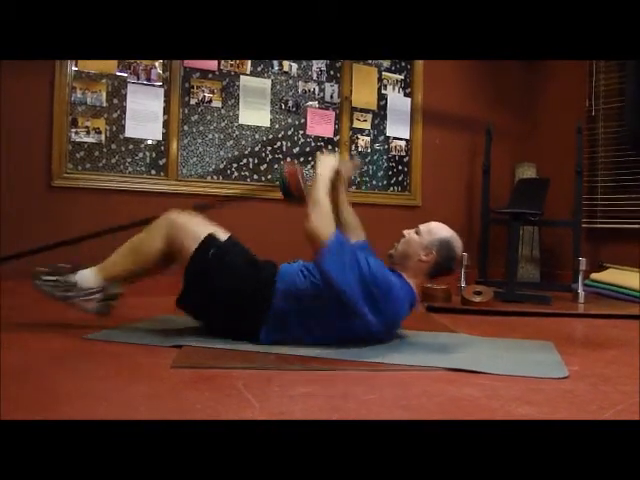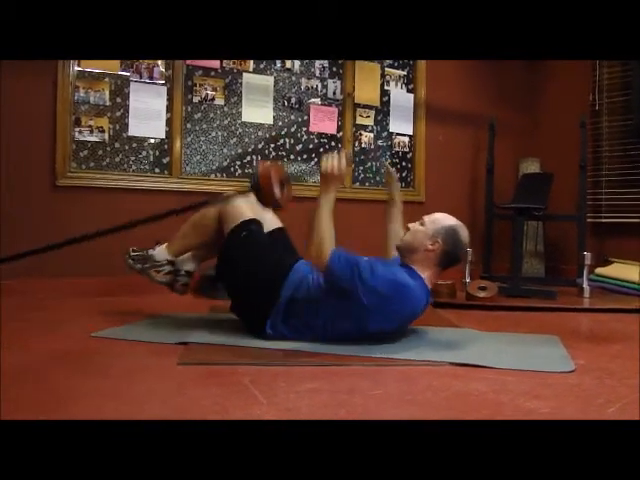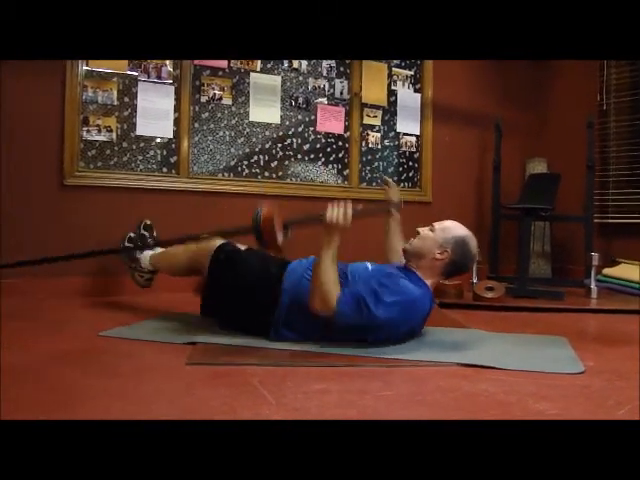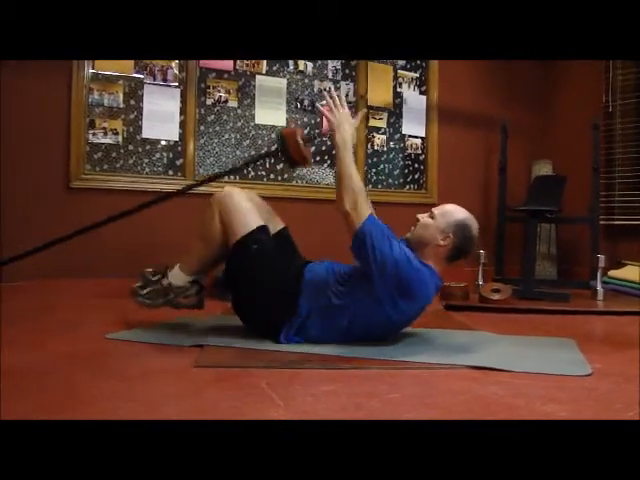
dt=0.4s
person 1, frame 1
left shoulder: (382, 288)
right shoulder: (398, 288)
left elbow: (319, 235)
right elbow: (354, 244)
left wrist: (323, 177)
right wrist: (341, 190)
left hip: (258, 310)
right hip: (270, 286)
left knee: (175, 222)
right knee: (189, 226)
left ankle: (88, 283)
right ankle: (98, 280)
person 1, frame 2
left shoulder: (395, 288)
right shoulder: (410, 287)
left elbow: (319, 255)
right elbow: (395, 258)
left wrist: (328, 190)
right wrist: (395, 202)
left hip: (272, 305)
right hip: (287, 285)
left knee: (235, 205)
right knee: (253, 207)
left ankle: (163, 259)
right ankle: (183, 266)
person 1, frame 3
left shoulder: (400, 297)
right shoulder: (411, 285)
left elbow: (321, 304)
left wrist: (330, 240)
right wrist: (394, 213)
left hip: (272, 307)
right hip: (286, 281)
left knee: (207, 247)
right knee: (223, 247)
left ankle: (147, 262)
right ankle: (158, 256)
person 1, frame 4
left shoulder: (404, 273)
right shoulder: (414, 265)
left elbow: (351, 209)
right elbow: (362, 212)
left wrist: (342, 138)
right wrist: (345, 141)
left hip: (284, 311)
right hip: (301, 286)
left knee: (228, 199)
right knee: (248, 201)
left ankle: (179, 284)
right ankle: (186, 280)
